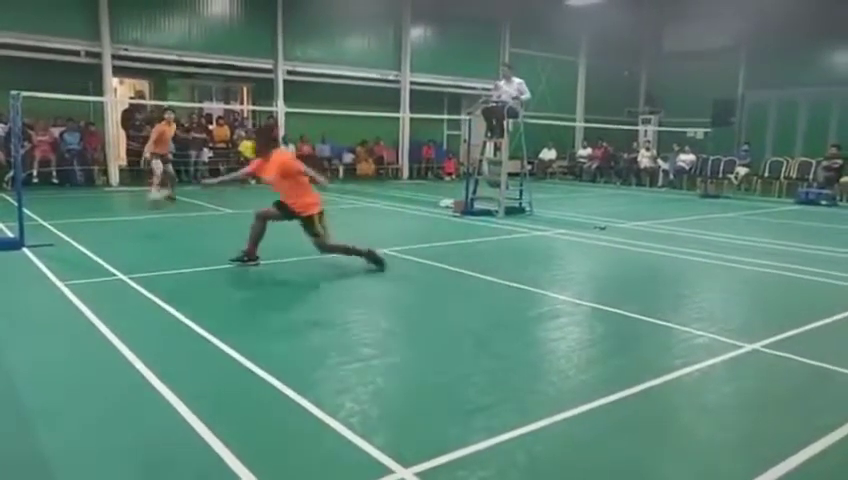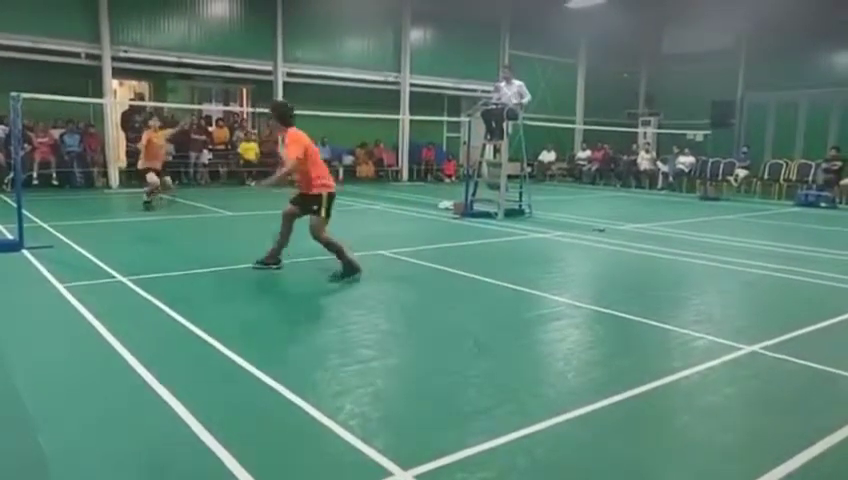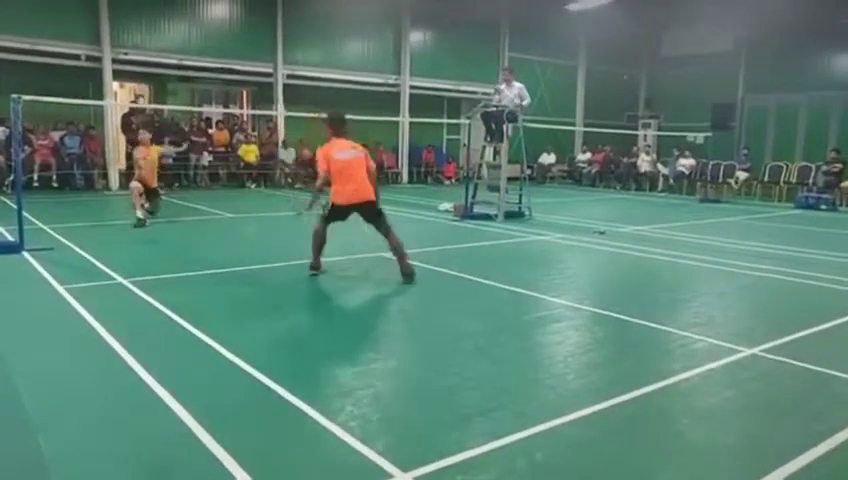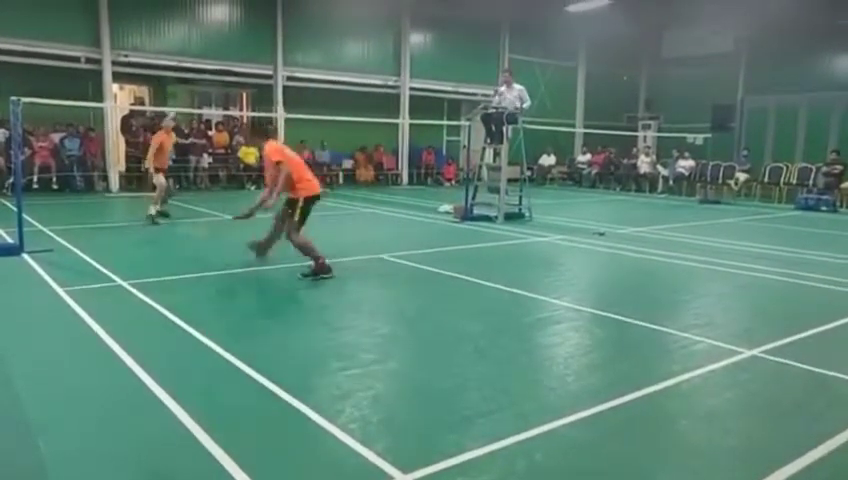
dt=0.5s
person 1, frame 1
left shoulder: (283, 158)
right shoulder: (260, 163)
left elbow: (306, 171)
right elbow: (240, 174)
left wrist: (322, 182)
right wrist: (214, 181)
left hip: (310, 207)
right hip: (291, 204)
left knee: (324, 247)
right knee: (261, 215)
left ankle: (365, 254)
right ankle: (250, 254)
person 1, frame 2
left shoulder: (295, 137)
right shoulder: (291, 136)
left elbow: (292, 165)
left wrist: (269, 181)
left hip: (321, 189)
right hip: (311, 189)
left knee: (317, 232)
right knee: (287, 214)
left ankle: (350, 265)
right ankle: (273, 257)
person 1, frame 3
left shoulder: (324, 150)
right shoulder: (359, 149)
left elbow: (322, 179)
right elbow: (373, 175)
left wrist: (313, 200)
right wrist: (376, 200)
left hip: (341, 199)
right hip: (366, 196)
left knee: (322, 224)
right knee: (388, 232)
left ankle: (315, 263)
right ankle: (405, 268)
person 1, frame 4
left shoulder: (271, 148)
right shoulder: (275, 147)
left elbow: (286, 171)
right elbow: (270, 187)
left wrist: (274, 197)
right wrist: (253, 209)
left hip: (305, 191)
right hip: (306, 189)
left knee: (292, 233)
right knee: (280, 217)
left ankle: (322, 266)
right ankle: (264, 247)
